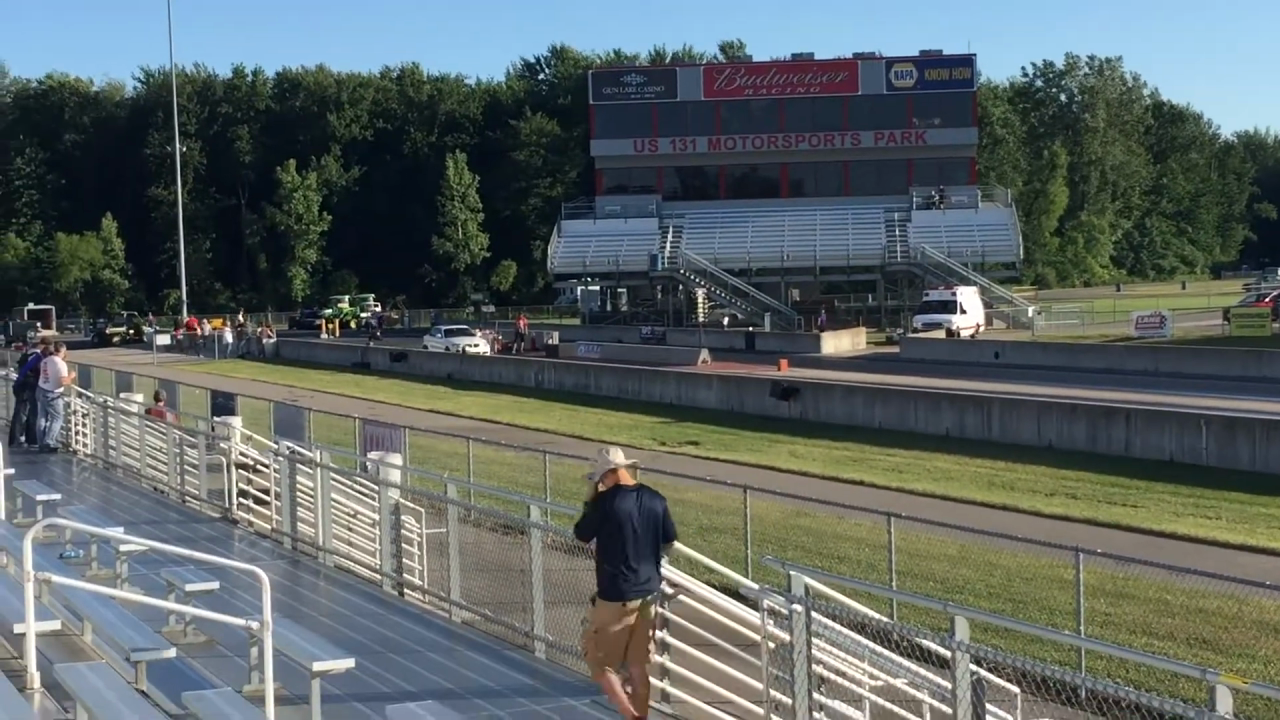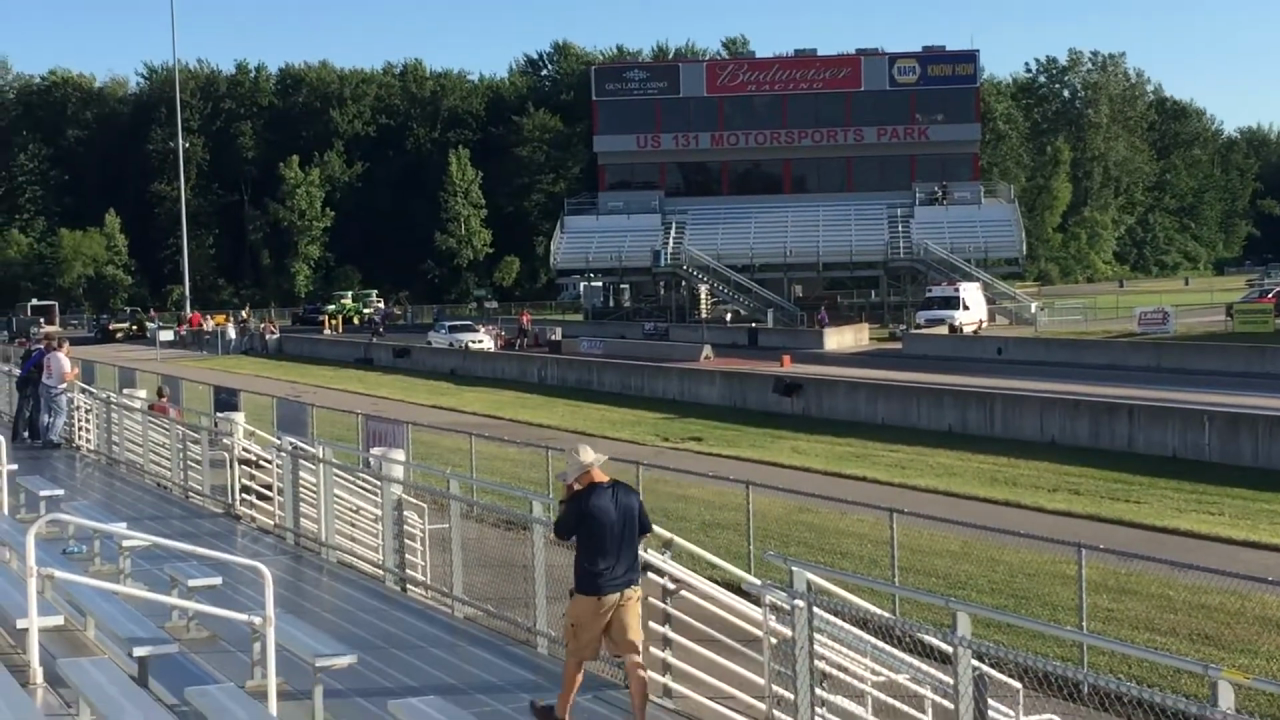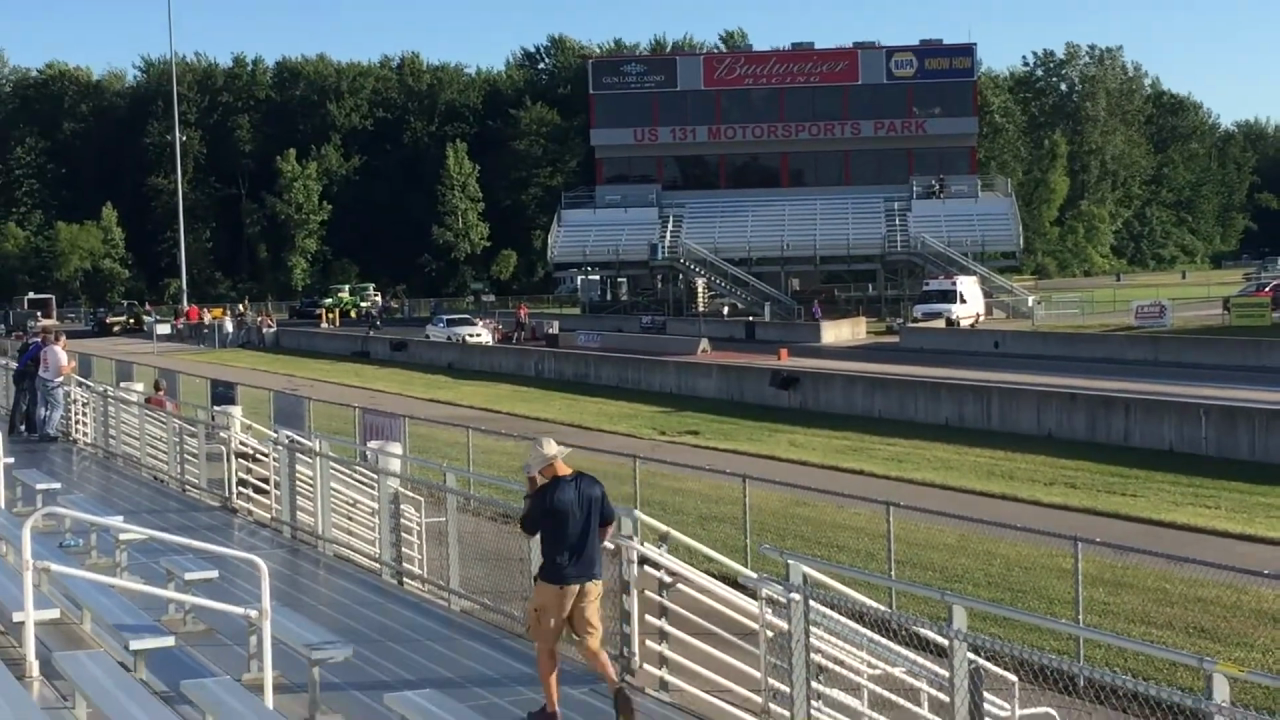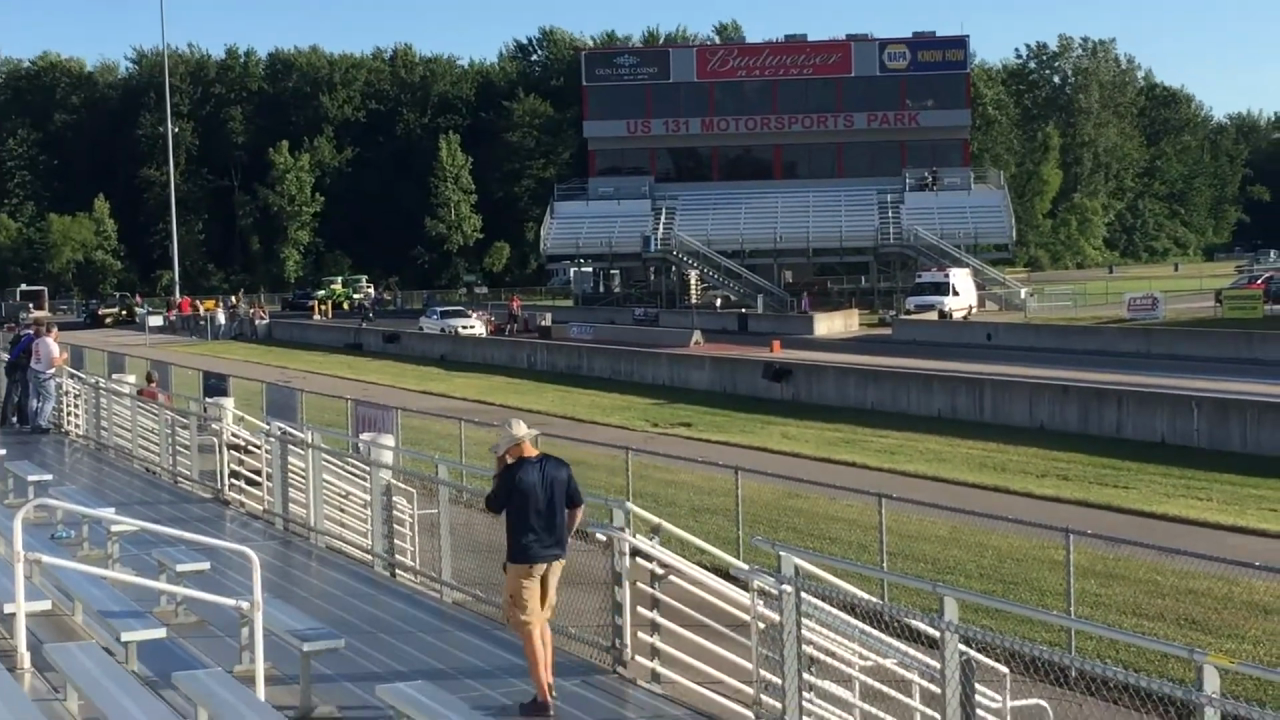
dt=0.2s
person 1, frame 1
left shoulder: (604, 501)
right shoulder: (656, 500)
left elbow: (582, 535)
right elbow: (668, 541)
left wrist: (590, 500)
left hip: (615, 596)
right hip: (648, 593)
left knee: (599, 664)
right knee: (638, 666)
person 1, frame 2
left shoulder: (581, 500)
right shoulder: (630, 495)
left elbow: (560, 533)
right elbow: (644, 533)
left wrist: (566, 498)
left hip: (593, 591)
right hip: (629, 587)
left knee: (576, 656)
right knee: (633, 659)
person 1, frame 3
left shoulder: (547, 494)
right shoulder: (593, 485)
left elbow: (528, 529)
right elbow: (608, 525)
left wrist: (531, 492)
left hip: (556, 580)
right hip: (590, 578)
left knee: (545, 645)
right knee: (591, 644)
right ankle: (617, 689)
person 1, frame 4
left shoulder: (512, 474)
right shoulder: (560, 468)
left elbow: (493, 507)
right elbow: (577, 507)
left hip: (524, 560)
right hip: (555, 556)
left knee: (528, 628)
right knee: (541, 620)
right ankle: (548, 681)
